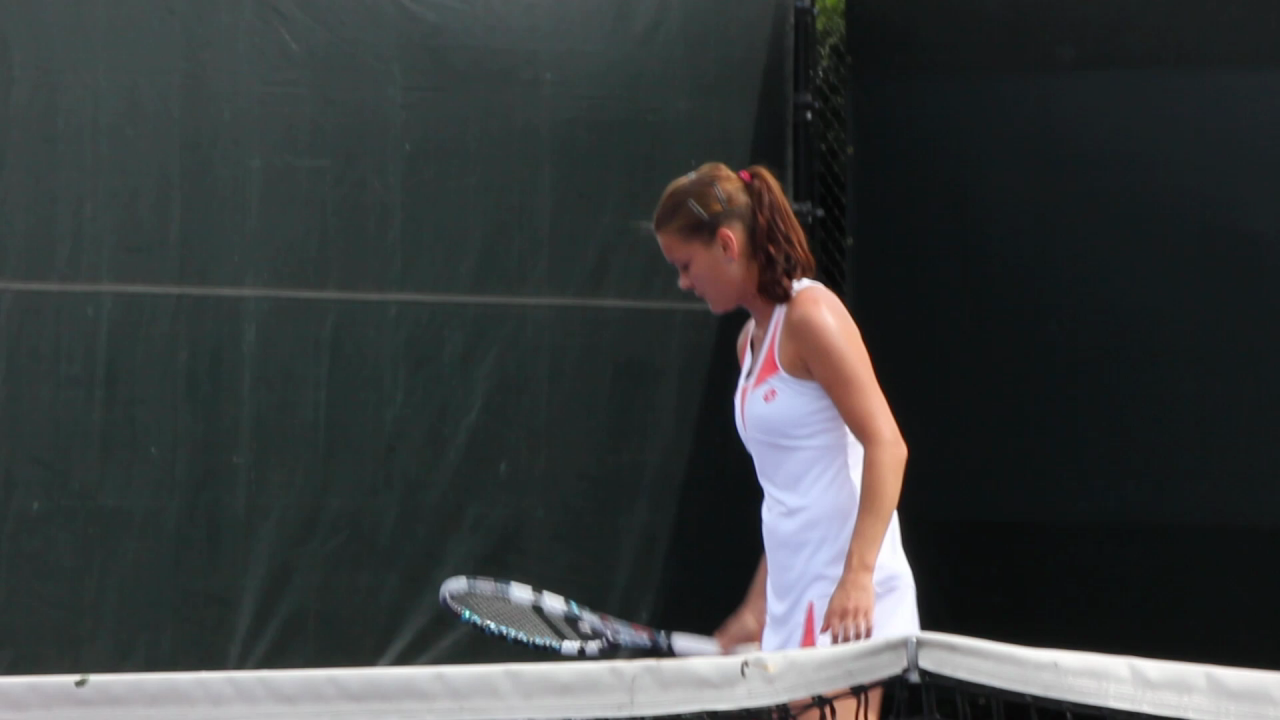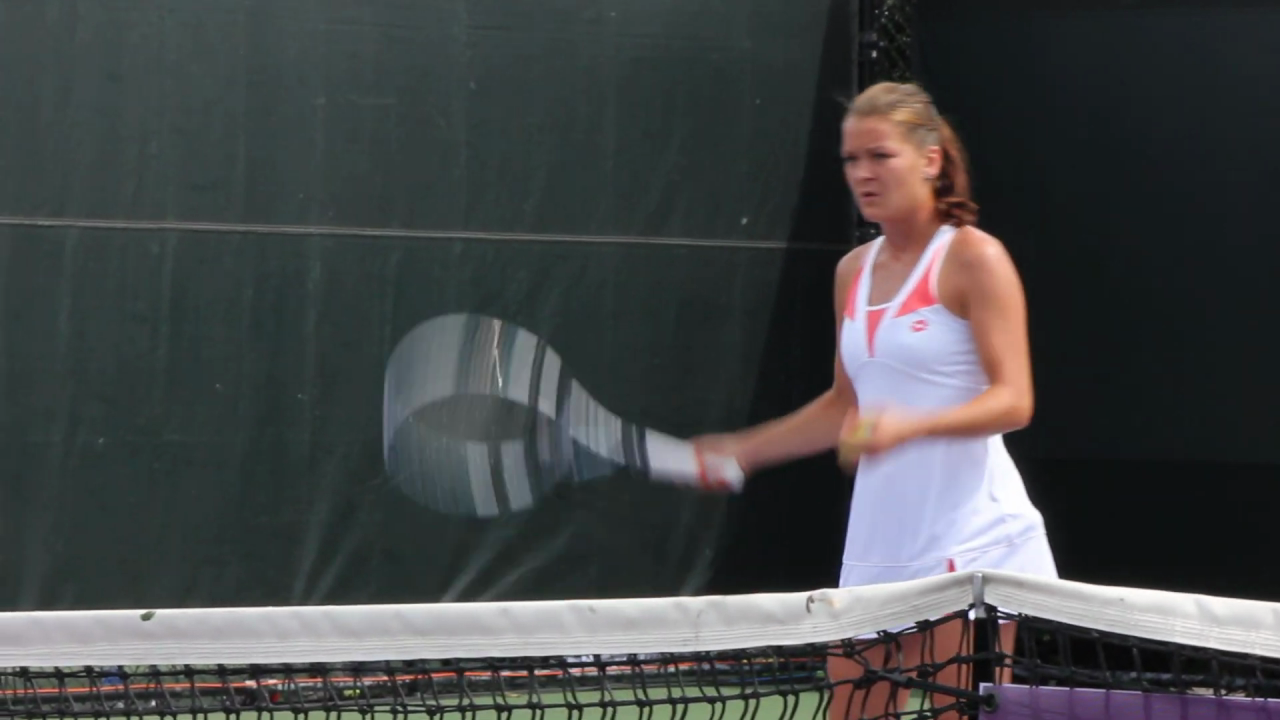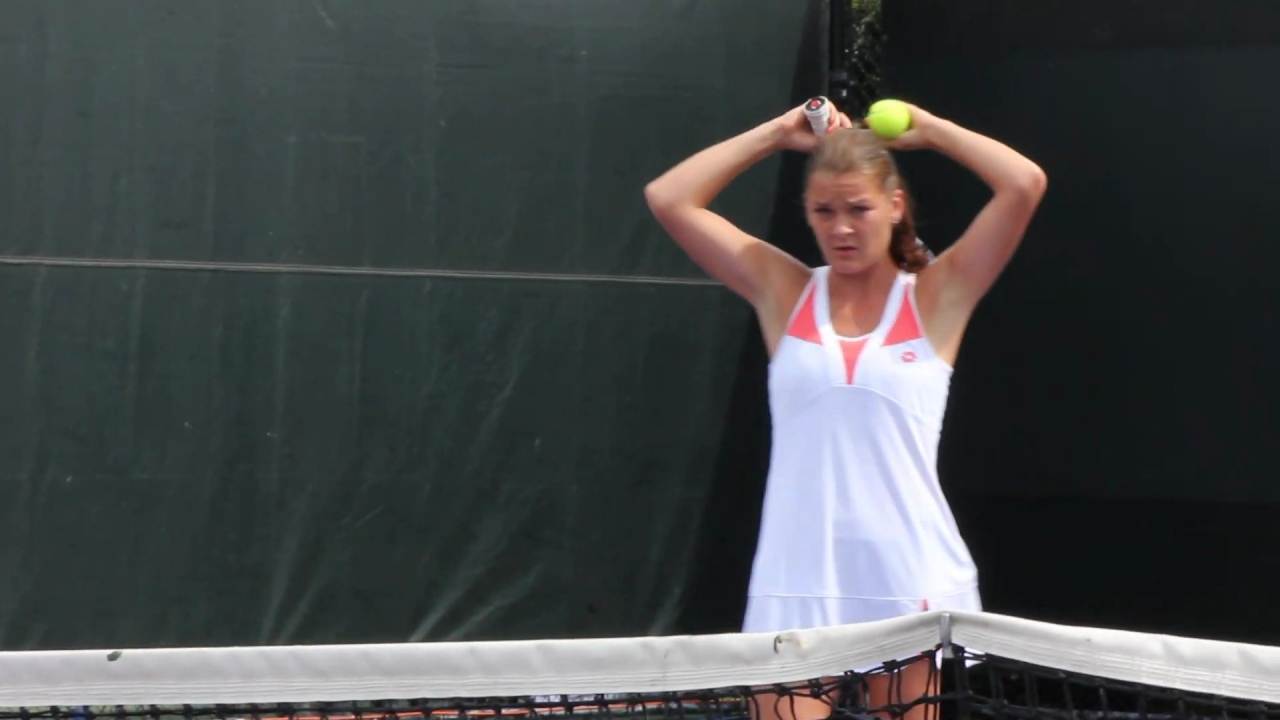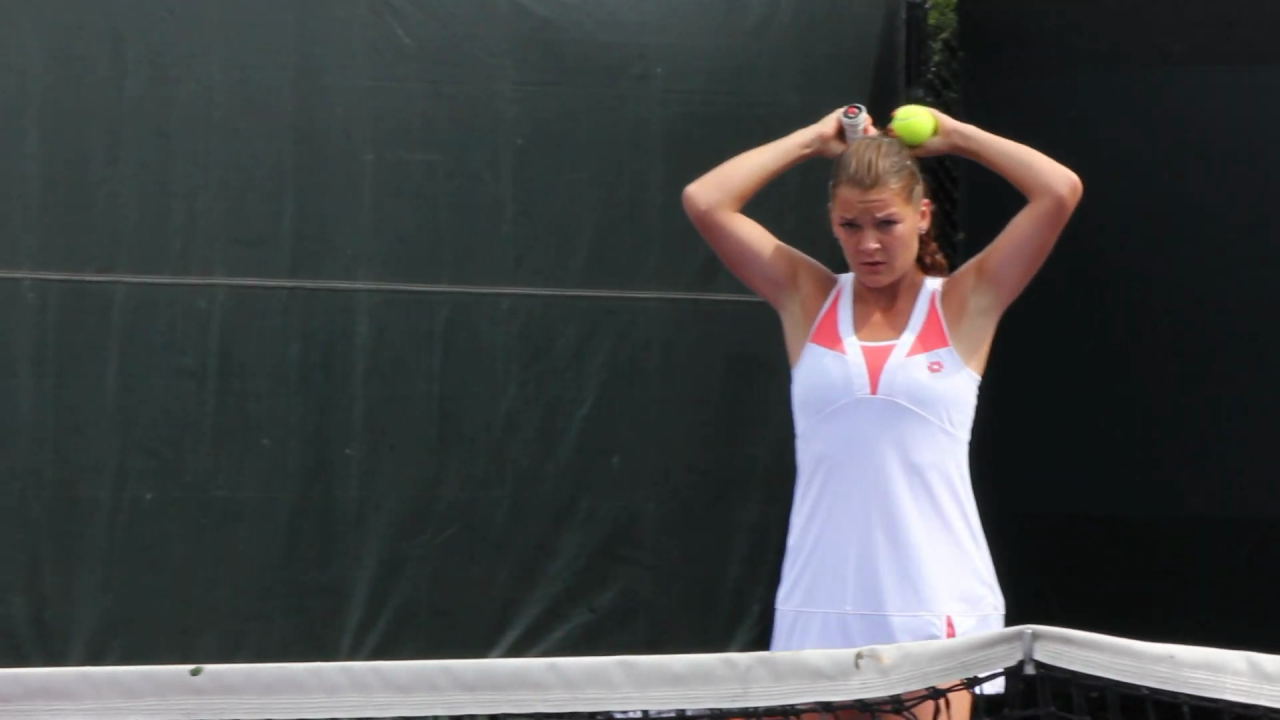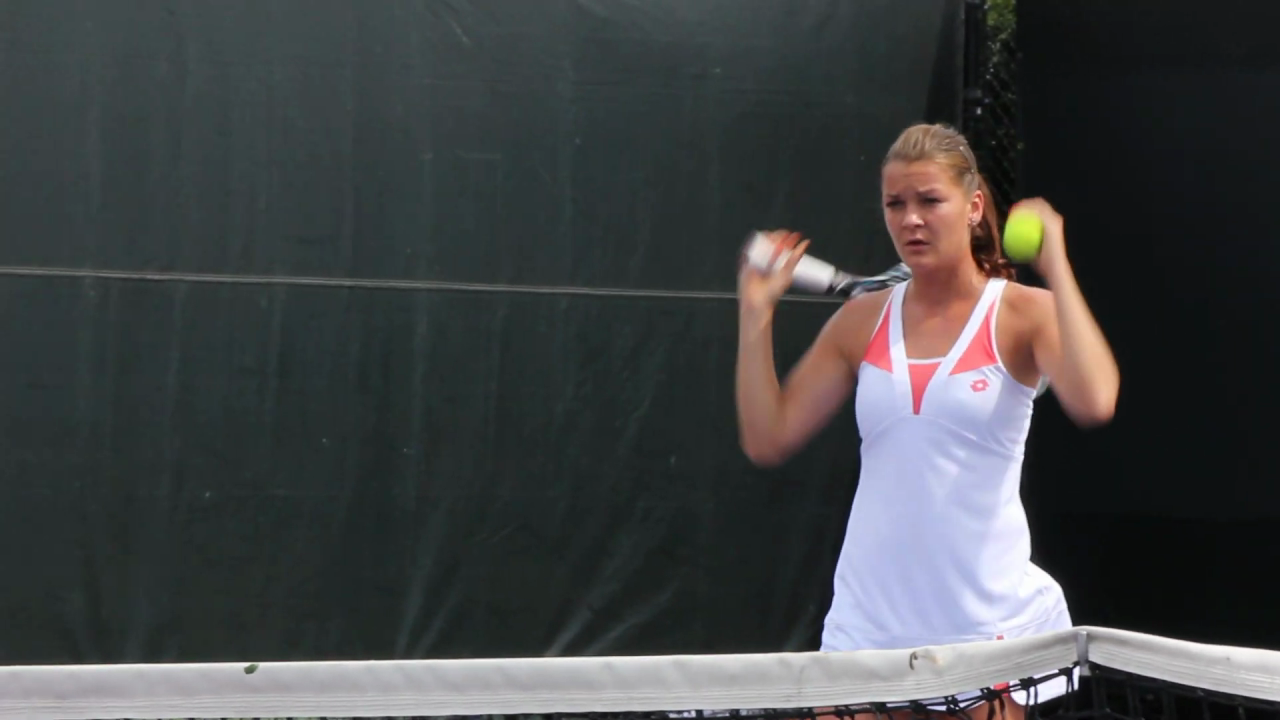
dt=0.7s
person 1, frame 1
left shoulder: (811, 315)
right shoulder: (752, 338)
left elbow: (885, 445)
left wrist: (856, 578)
right wrist: (757, 604)
left hip: (844, 598)
right hip: (794, 601)
person 1, frame 2
left shoulder: (975, 256)
right shoulder: (855, 270)
left elbow: (1013, 401)
left wrist: (910, 425)
right wrist: (746, 449)
left hip: (969, 543)
right hip: (877, 544)
person 1, frame 3
left shoulder: (936, 297)
right shoulder: (782, 290)
left elbow: (1025, 185)
right elbow: (667, 200)
left wrist: (927, 129)
right wrist: (779, 132)
left hip: (909, 589)
right hip: (795, 587)
person 1, frame 4
left shoulder: (963, 305)
right shoulder: (808, 299)
left elbow: (1061, 191)
right elbow: (703, 202)
left wrist: (955, 135)
right wrist: (815, 138)
left hip: (935, 611)
right hip: (822, 605)
person 1, frame 5
left shoulder: (1027, 315)
right shoulder: (862, 318)
left elbow: (1095, 404)
right elbow: (764, 440)
left wrist: (1056, 264)
right wrist: (757, 304)
left hip: (987, 622)
right hip: (868, 621)
